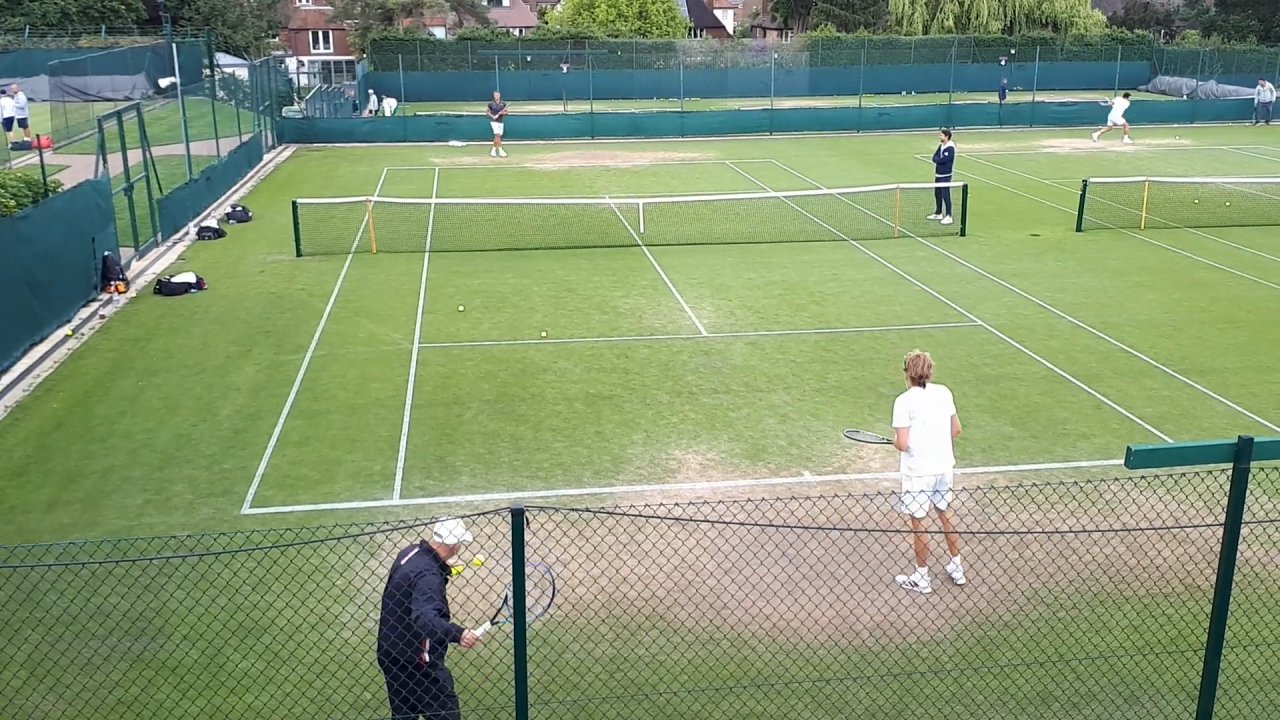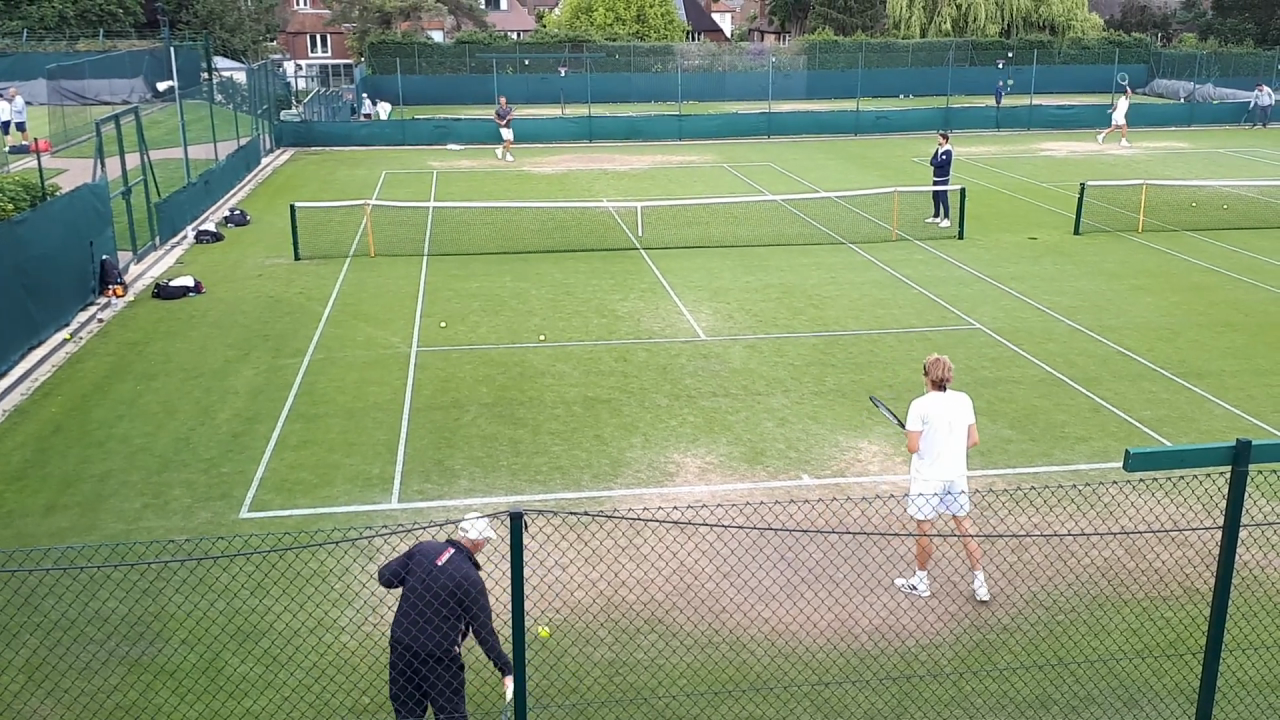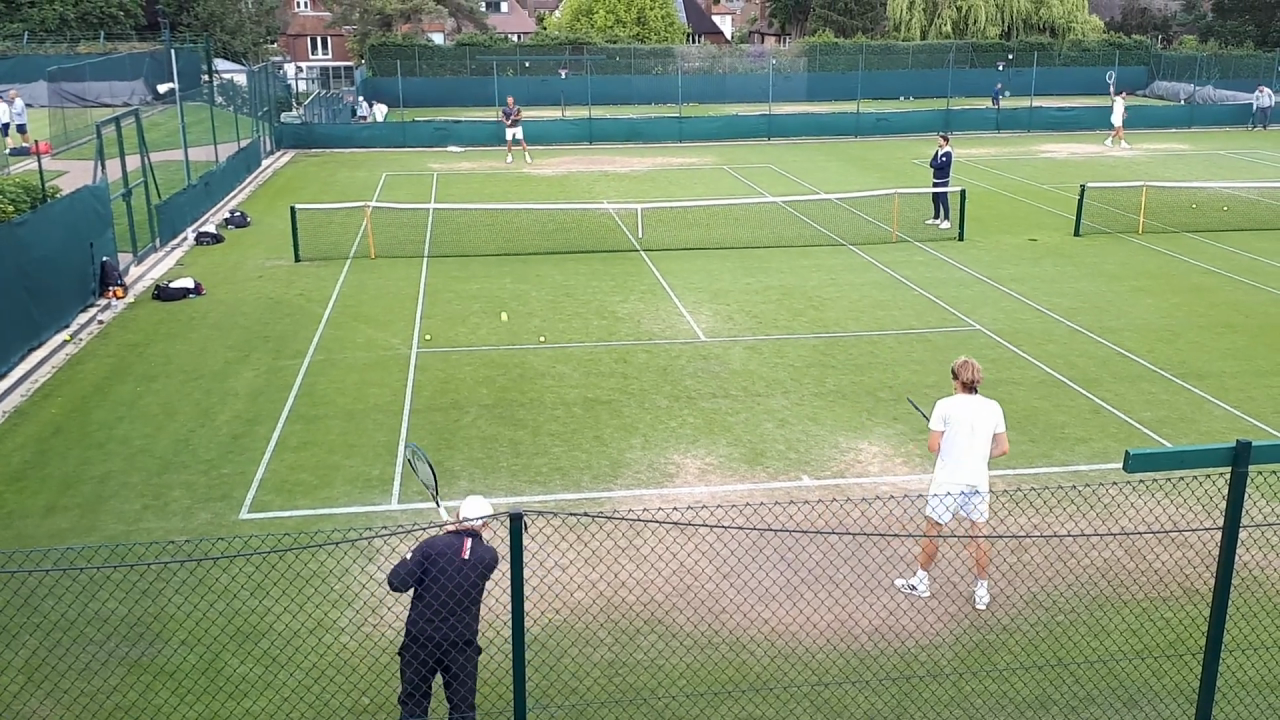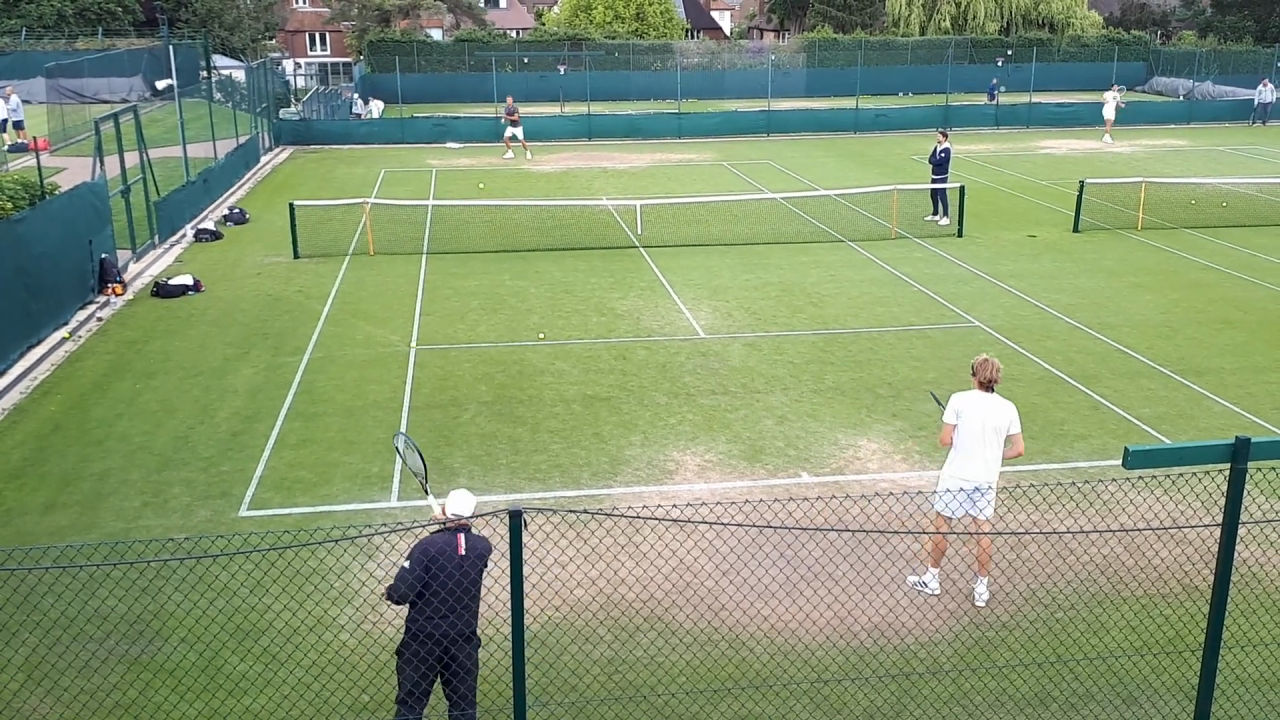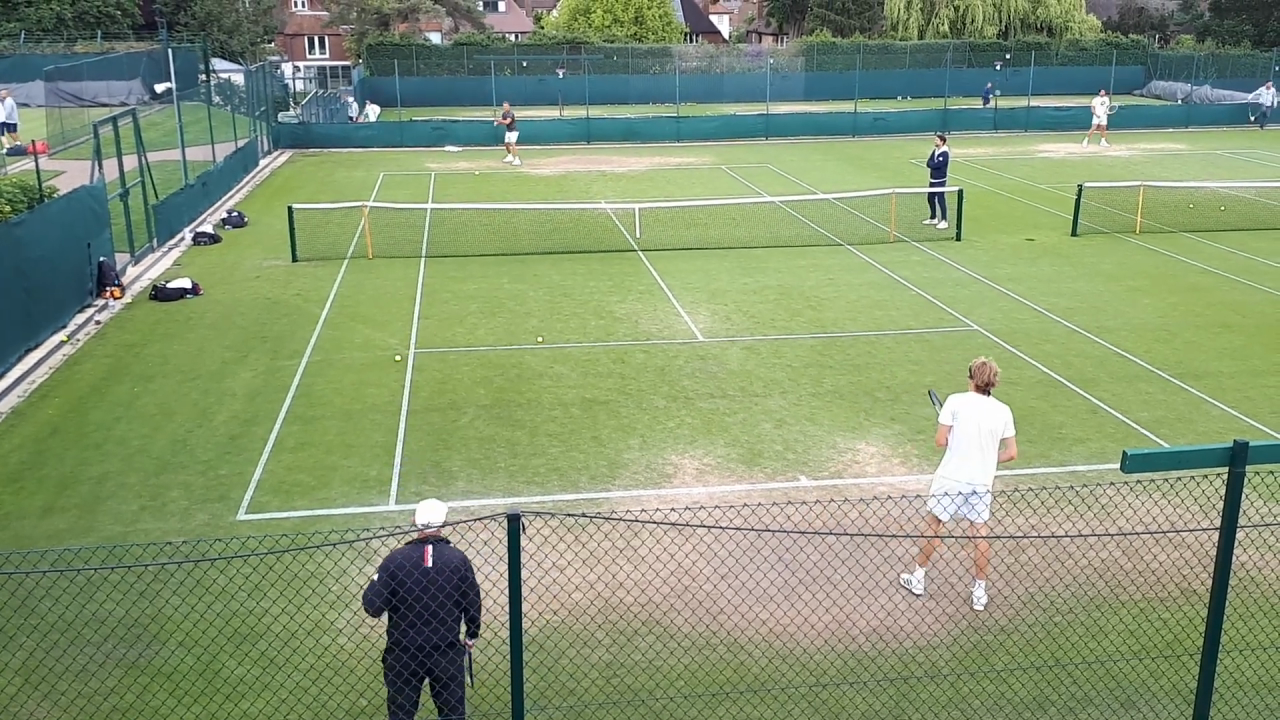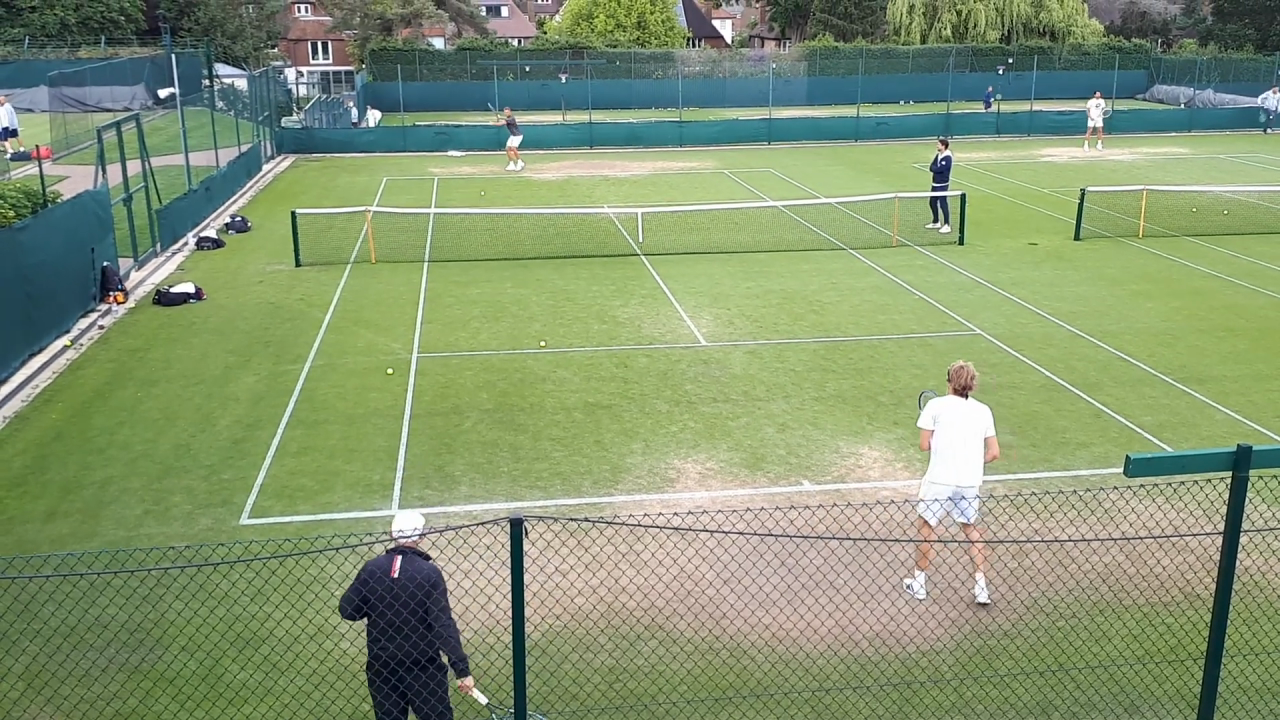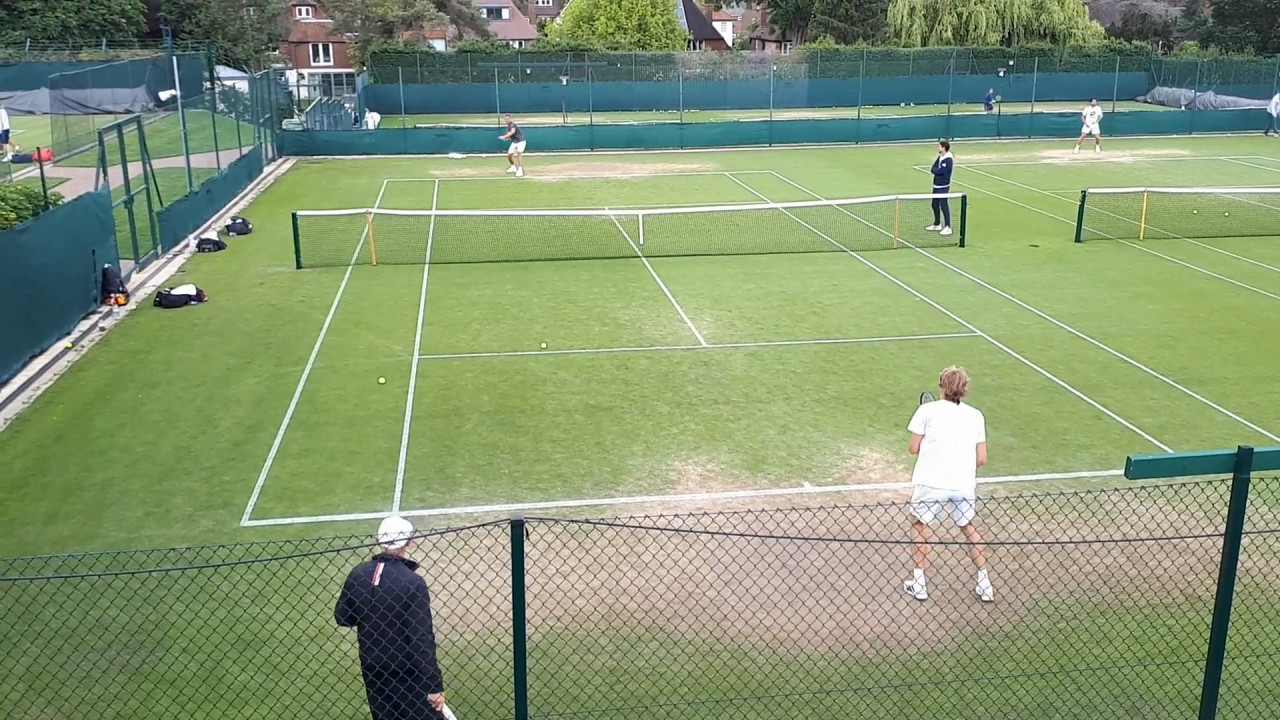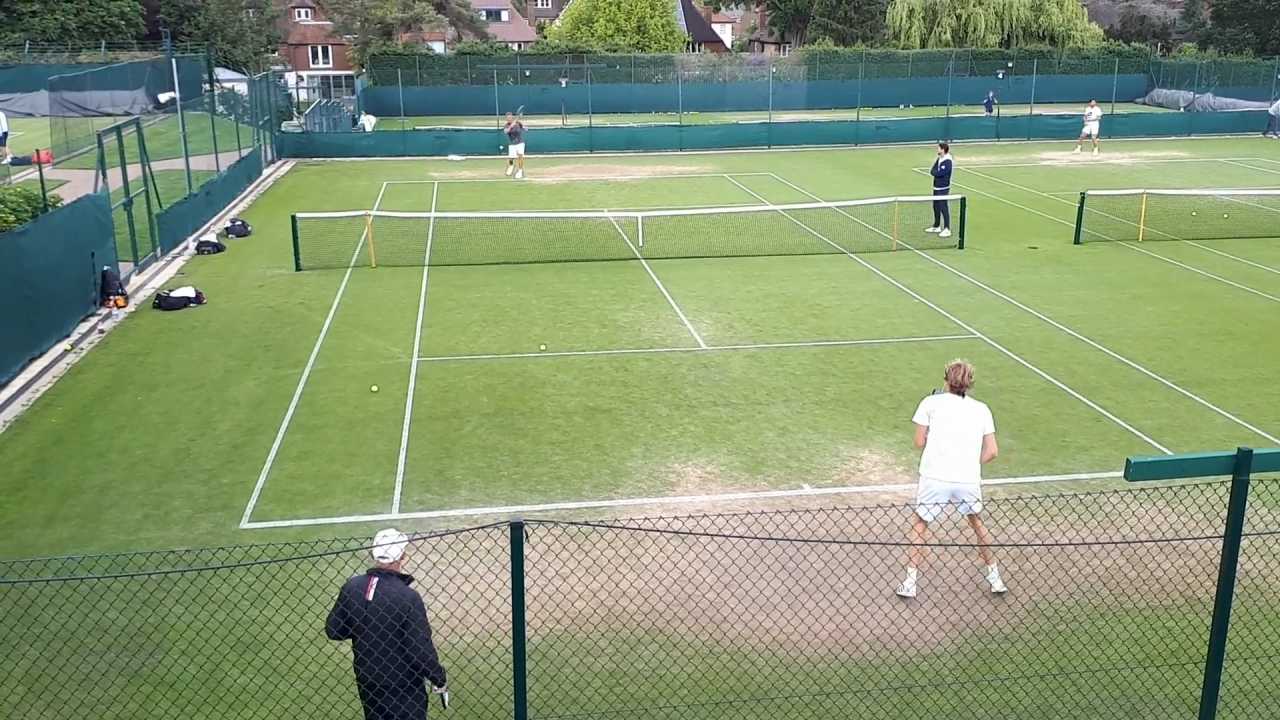
dt=0.3s
person 1, frame 1
left shoulder: (904, 401)
right shoulder: (944, 393)
left elbow: (902, 444)
right elbow: (956, 430)
left wrist: (895, 438)
left hip: (918, 472)
right hip: (944, 467)
left knee: (918, 523)
right knee: (946, 514)
left ankle: (922, 578)
right ankle: (956, 567)
person 1, frame 2
left shoulder: (921, 405)
right shoulder: (964, 401)
left elbow: (912, 447)
right elbow: (973, 439)
left wrist: (911, 439)
left hip: (928, 478)
right hip: (956, 476)
left knee: (924, 528)
right knee: (965, 526)
left ankle: (921, 582)
right ankle: (980, 584)
person 1, frame 3
left shoulder: (945, 406)
right shoulder: (993, 407)
left elbow: (933, 447)
right elbow: (1003, 448)
left hip: (948, 481)
right hip: (978, 482)
left knee: (933, 529)
right knee: (978, 533)
left ankle: (921, 581)
right ankle: (982, 591)
person 1, frame 4
left shoulder: (959, 400)
right shoulder: (1008, 408)
left elbow: (945, 440)
right elbow: (1018, 449)
left hip: (956, 476)
right hip: (986, 480)
left knee: (941, 525)
right knee: (983, 531)
left ankle: (932, 579)
right ankle: (981, 589)
person 1, frame 5
left shoulder: (956, 401)
right shoulder: (1003, 411)
left elbow: (940, 441)
right elbow: (1011, 453)
left hip: (951, 478)
right hip: (981, 482)
left knee: (933, 526)
right knee: (980, 534)
left ankle: (918, 578)
right ankle: (979, 592)
person 1, frame 6
left shoulder: (936, 405)
right shoulder: (984, 411)
left elbow: (924, 445)
right elbow: (994, 453)
left hip: (939, 481)
right hip: (970, 483)
left knee: (926, 528)
right knee: (972, 531)
left ankle: (919, 583)
right ankle: (980, 586)
person 1, frame 7
left shoulder: (927, 410)
right shoulder: (976, 416)
left elbow: (913, 449)
right elbow: (981, 458)
left hip: (931, 483)
right hip: (964, 485)
left knee: (920, 526)
right knee: (969, 528)
left ankle: (919, 582)
right ankle: (984, 583)
person 1, frame 8
left shoulder: (931, 402)
right shoulder: (981, 409)
left elbow: (919, 441)
right elbow: (992, 452)
left hip: (936, 478)
right hip: (968, 480)
left knee: (920, 528)
right knee: (977, 523)
left ankle: (911, 581)
right ankle: (994, 576)
person 2, frame 1
left shoulder: (411, 553)
right shoulder: (429, 575)
right elbow: (424, 619)
right wrist: (458, 634)
left hip: (391, 654)
right hip: (417, 662)
person 2, frame 2
left shoulder: (424, 549)
right shoulder: (469, 577)
left elbow: (386, 576)
right elbow: (485, 633)
right wrist: (506, 670)
left hip: (402, 645)
right hip: (438, 654)
person 2, frame 3
left shoulder: (433, 545)
right shoulder: (488, 556)
left elbow: (397, 582)
right wrist: (457, 532)
left hip: (419, 639)
right hip: (460, 643)
person 2, frame 4
left shoulder: (427, 546)
right shoulder: (482, 546)
left elbow: (401, 595)
left wrist: (389, 593)
left hip: (421, 640)
right hip: (462, 640)
person 2, frame 5
left shoulder: (396, 559)
right shoulder: (458, 559)
left elbow: (373, 606)
right elbow: (472, 604)
left wrist: (398, 600)
right wrist: (472, 634)
left hip: (403, 652)
right hip: (446, 651)
person 2, frame 6
left shoulder: (371, 568)
right shoulder: (429, 572)
left elbow: (348, 610)
right elbow: (444, 626)
right wrist: (462, 670)
left hip: (380, 665)
right hip: (420, 665)
person 2, frame 7
left shoulder: (357, 575)
right shoulder: (412, 582)
left elbow: (342, 618)
right elbow: (422, 638)
right wrist: (435, 685)
left hip: (374, 671)
right hip: (410, 675)
person 2, frame 8
left shoulder: (351, 588)
right shoulder: (407, 597)
left elbow: (333, 631)
right elbow: (422, 653)
right wrist: (439, 680)
left hip: (367, 684)
right hip: (402, 689)
